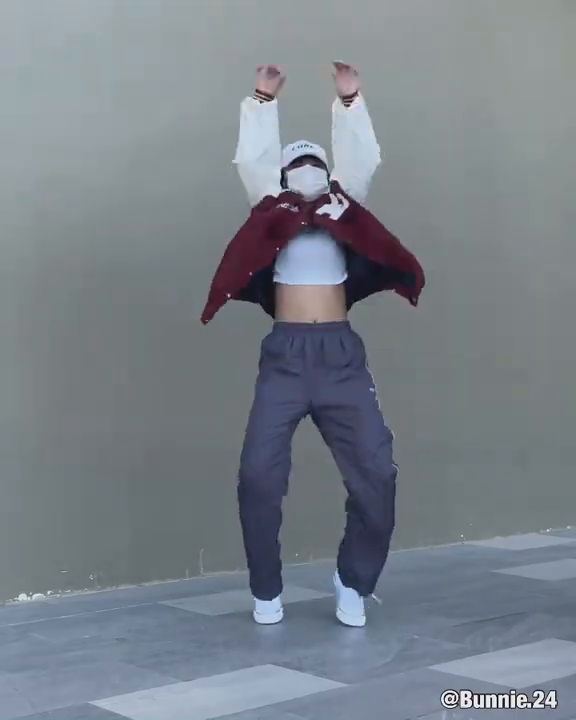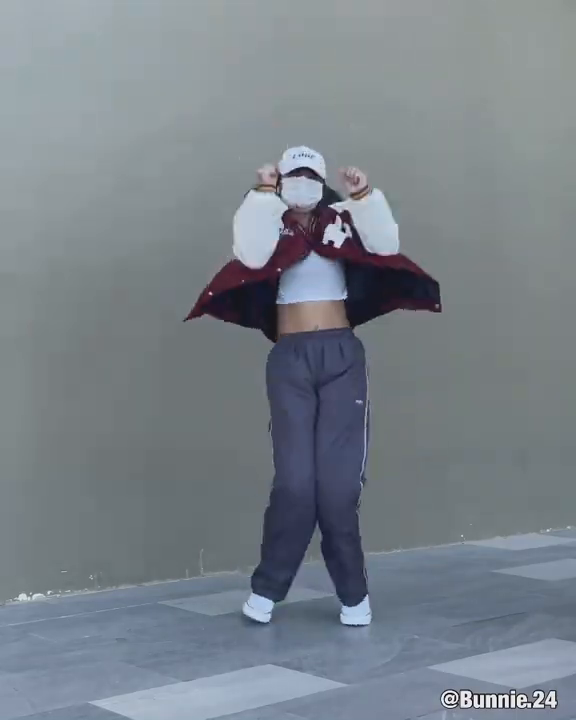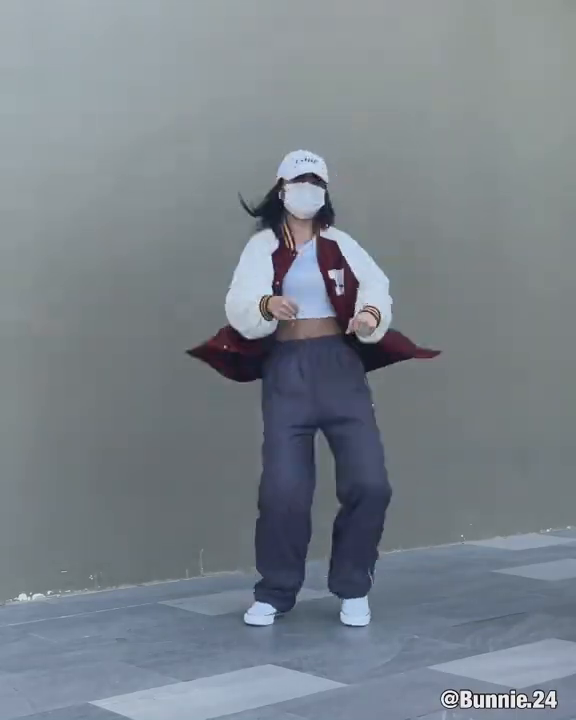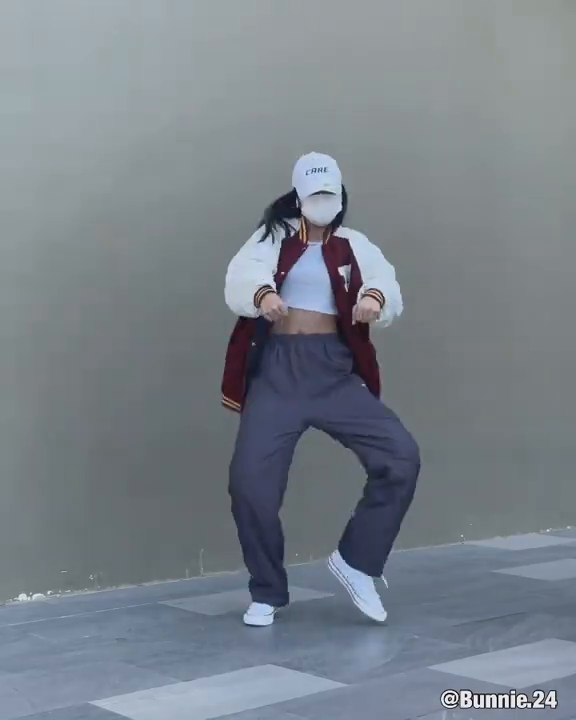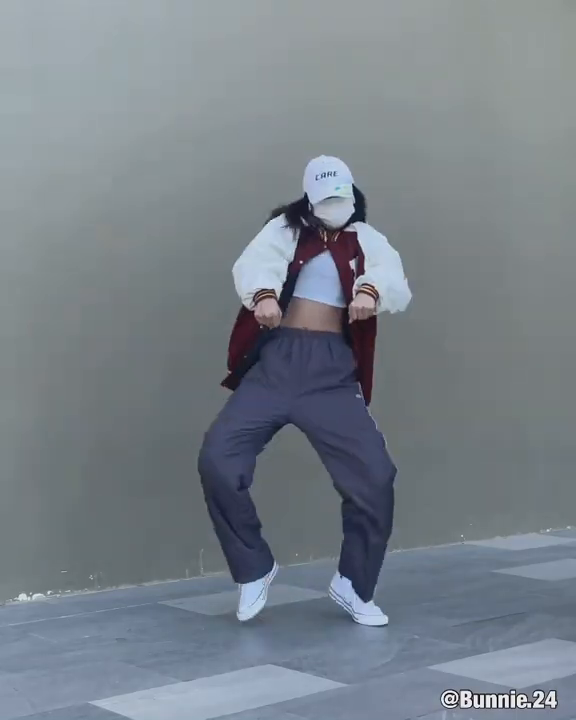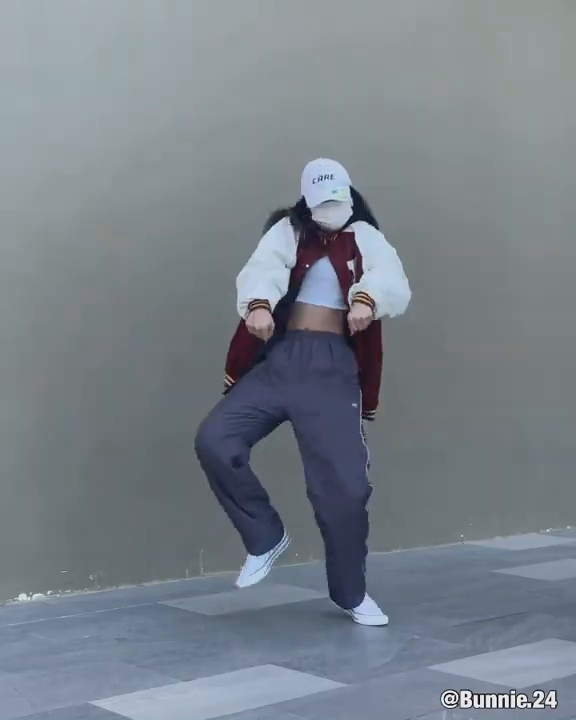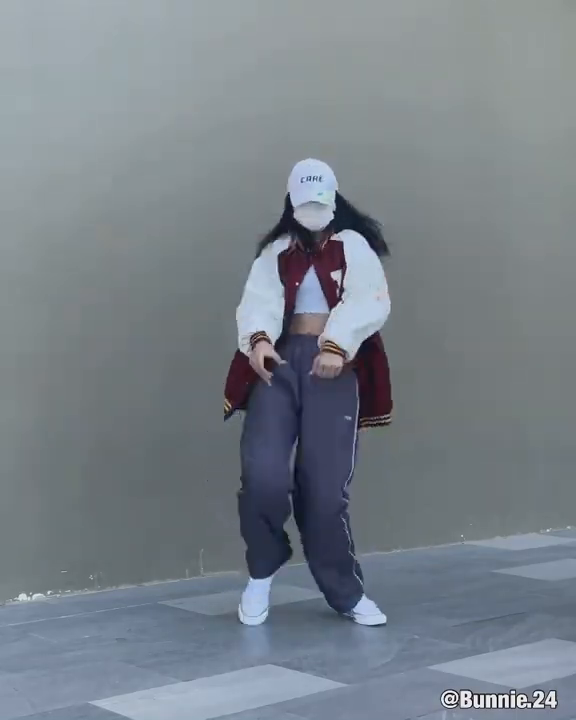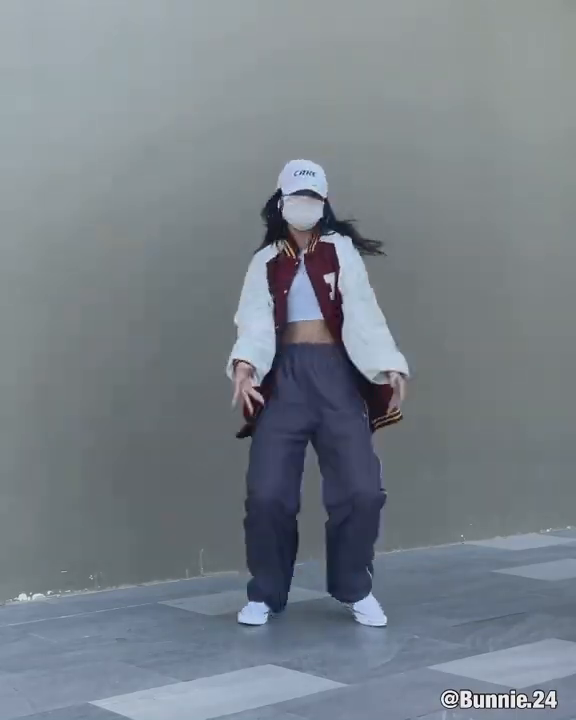
dt=0.1s
person 1, frame 1
left shoulder: (340, 206)
right shoulder: (273, 209)
left elbow: (363, 157)
right elbow: (252, 159)
left wrist: (350, 101)
right wrist: (262, 98)
left hip: (340, 354)
right hip: (285, 356)
left knee: (375, 473)
right knee: (260, 472)
left ankle: (353, 583)
right ankle: (266, 591)
person 1, frame 2
left shoulder: (343, 224)
right shoulder: (269, 230)
left elbow: (384, 243)
right elbow: (248, 251)
left wrist: (364, 194)
right wrist: (261, 193)
left hip: (342, 361)
right hip: (291, 363)
left knee: (338, 483)
right knee: (295, 482)
left ankle: (352, 592)
right ankle: (267, 588)
person 1, frame 3
left shoulder: (342, 245)
right shoulder: (263, 248)
left elbow: (374, 289)
right elbow: (239, 309)
left wrist: (372, 315)
right wrist: (267, 305)
left hip: (341, 368)
right hip: (286, 371)
left knee: (369, 483)
right knee: (284, 490)
left ankle: (352, 588)
right ankle: (273, 593)
person 1, frame 4
left shoulder: (355, 244)
right shoulder: (272, 238)
left elbow: (383, 283)
right elbow: (238, 280)
left wrist: (373, 298)
right wrist: (261, 293)
left hip: (334, 369)
right hip: (277, 367)
left knee: (401, 457)
right knee: (251, 484)
left ankle: (356, 561)
right ankle: (267, 593)
person 1, frame 5
left shoulder: (366, 239)
right shoulder: (285, 230)
left elbow: (396, 287)
right elbow: (255, 265)
left wrist: (371, 293)
right wrist: (263, 295)
left hip: (332, 371)
right hip: (275, 362)
left knee: (373, 476)
right knee: (217, 461)
left ankle: (354, 584)
right ankle: (254, 569)
person 1, frame 6
left shoulder: (365, 238)
right shoulder: (287, 232)
left elbow: (395, 289)
right elbow: (259, 275)
left wrist: (368, 299)
right wrist: (256, 305)
left hip: (333, 366)
right hip: (280, 358)
left knee: (343, 486)
right knee: (214, 442)
left ankle: (351, 592)
right ankle: (264, 536)
person 1, frame 7
left shoulder: (353, 244)
right shoulder: (278, 251)
left elbow: (368, 304)
right elbow: (257, 303)
left wrist: (336, 346)
right wrist: (259, 339)
left hip: (334, 373)
right hip: (280, 369)
left knee: (325, 492)
right knee: (264, 478)
left ankle: (347, 594)
right ankle: (262, 569)
person 1, frame 8
left shoulder: (340, 250)
right shoulder: (268, 261)
left elbow: (363, 317)
right elbow: (255, 324)
left wrist: (392, 369)
right wrist: (244, 364)
left hip: (339, 378)
right hip: (284, 378)
left knee: (357, 490)
right knee: (270, 494)
left ankle: (352, 587)
right ankle: (265, 595)
